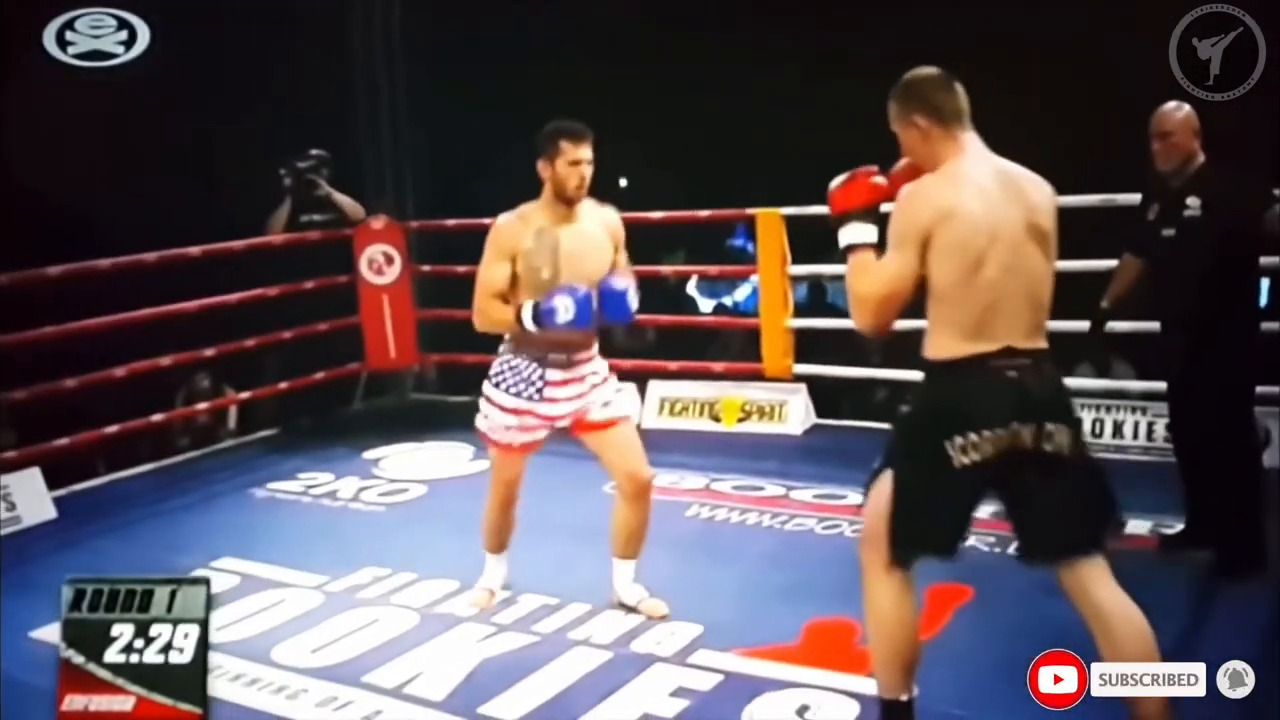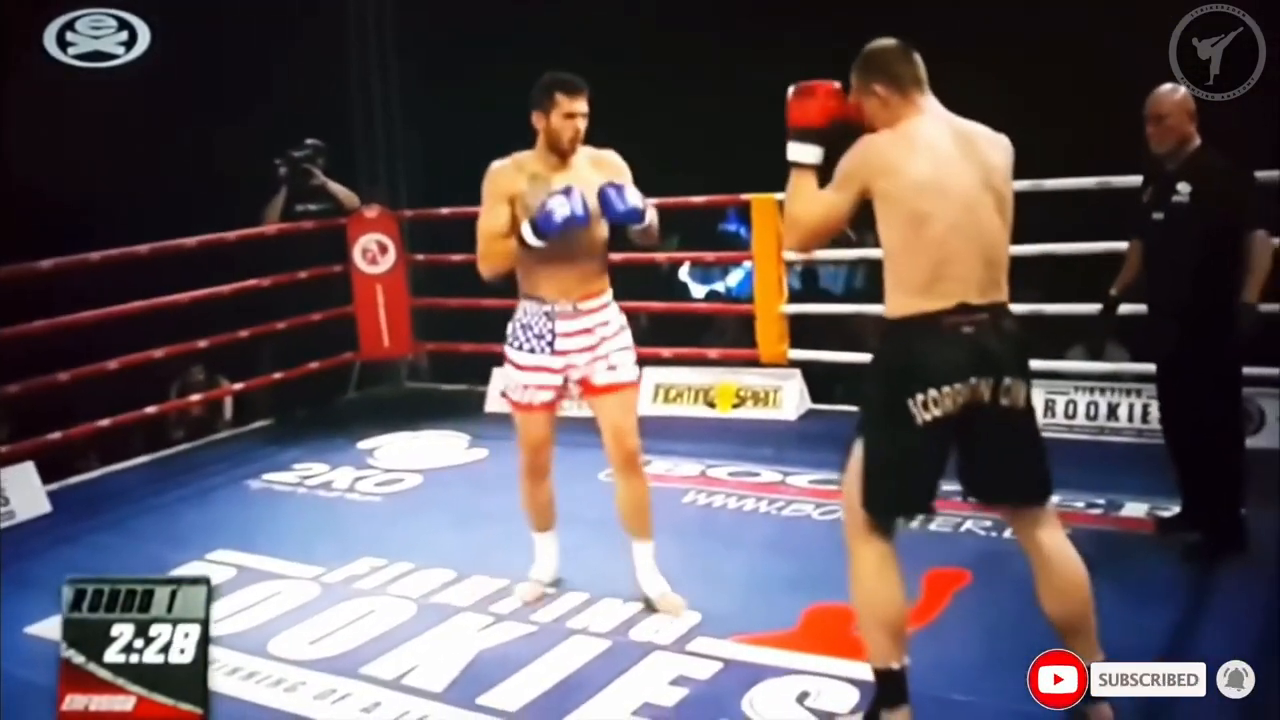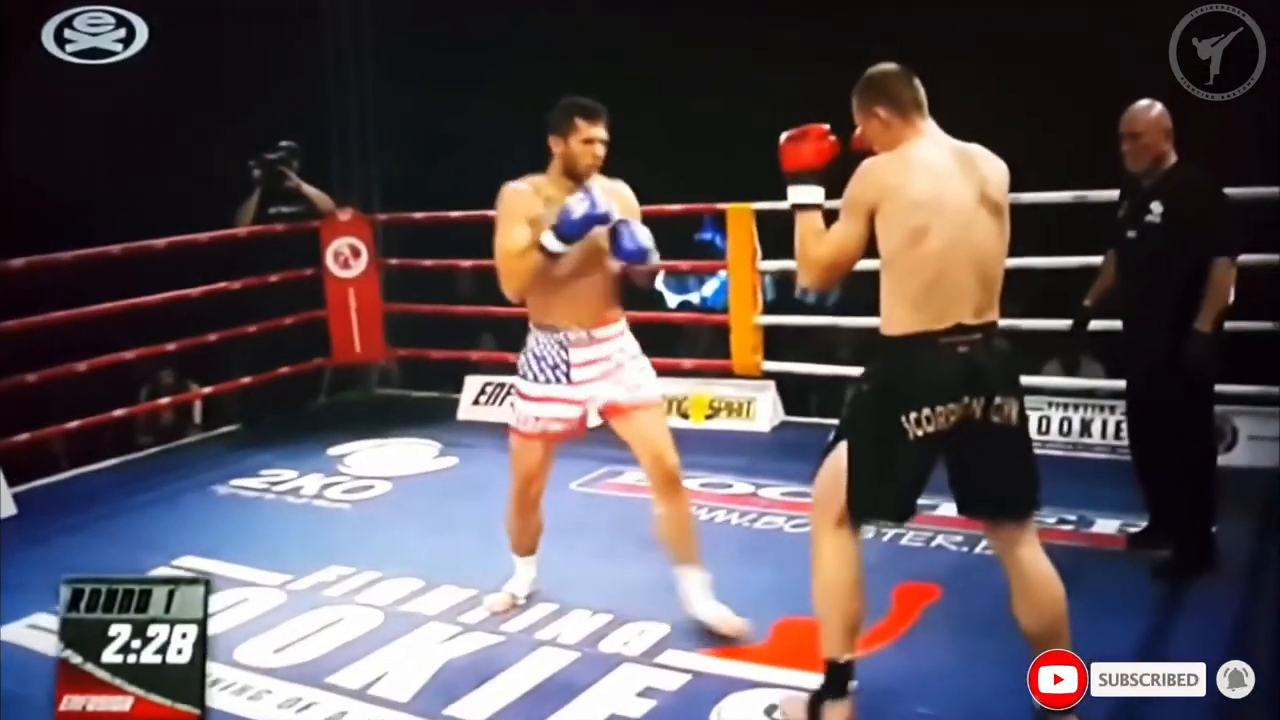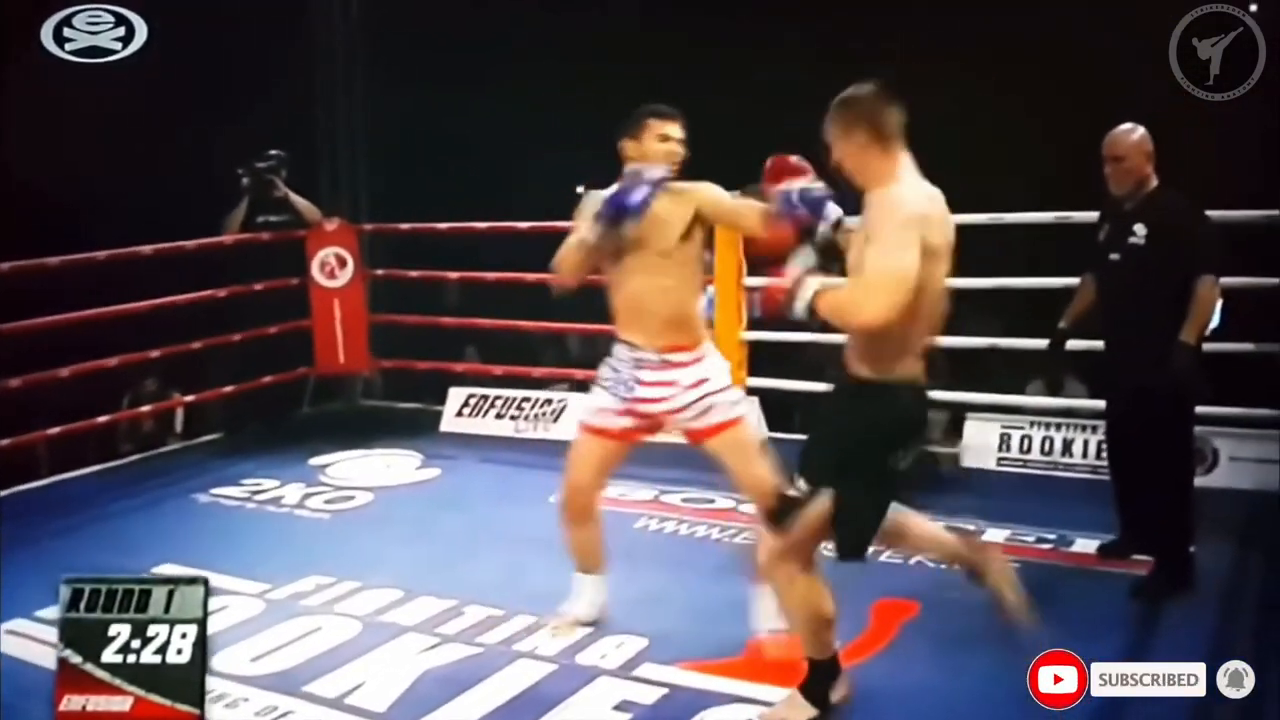
dt=0.3s
person 1, frame 1
left shoulder: (925, 198)
right shoulder: (1037, 190)
left elbow: (873, 314)
left wrist: (855, 227)
left hip: (959, 397)
right hip: (1036, 389)
left knee: (883, 550)
right knee: (1089, 575)
person 1, frame 2
left shoulder: (875, 152)
right shoulder: (996, 146)
left elbow: (800, 233)
left wrist: (803, 143)
left hip: (919, 352)
right hip: (995, 342)
left knee: (868, 526)
right knee: (1038, 524)
person 1, frame 3
left shoulder: (878, 175)
right shoulder: (992, 168)
left elbow: (818, 276)
left wrist: (803, 185)
left hip: (913, 369)
right hip: (987, 362)
left knee: (834, 513)
right knee: (1017, 538)
person 1, frame 4
left shoulder: (894, 207)
right shoulder: (925, 201)
left elbow: (873, 310)
left wrist: (805, 289)
left hip: (874, 406)
right hip: (888, 397)
left knee: (785, 546)
right knee: (863, 516)
right ankle: (974, 558)
person 2, frame 1
left shoulder: (607, 222)
right shoulder: (510, 231)
left elbow: (621, 281)
right elbow: (483, 315)
left wrist: (624, 298)
right wrist: (537, 315)
left hip: (586, 371)
right hip: (523, 373)
left knee: (637, 481)
right knee: (504, 491)
left ankle: (625, 584)
right ankle: (494, 573)
person 2, frame 2
left shoulder: (608, 164)
right shoulder: (506, 175)
left elbow: (650, 234)
right elbow: (487, 263)
left wrist: (638, 212)
right wrist: (537, 228)
left hip: (600, 320)
right hip: (537, 326)
left knee: (626, 451)
right knee: (535, 458)
left ankle: (648, 573)
right ankle: (546, 561)
person 2, frame 3
left shoulder: (618, 196)
right shoulder: (519, 197)
left elbow: (638, 278)
right elbow: (512, 284)
left wrist: (640, 256)
right wrist: (559, 234)
left hip: (612, 347)
right hip: (549, 353)
left knee: (666, 469)
right knee: (526, 484)
left ankle: (697, 594)
right ankle: (521, 581)
person 2, frame 4
left shoulder: (697, 198)
right shoulder: (601, 204)
left elbow: (769, 230)
right elbow: (564, 277)
left wrist: (797, 209)
right wrist: (603, 219)
left hip: (692, 369)
right hip: (628, 368)
left knee: (765, 490)
right knee: (576, 493)
left ankle: (789, 606)
right ankle: (587, 596)
person 3, frame 1
left shoulder: (1228, 188)
right shoulder: (1156, 196)
left elbow: (1268, 216)
right elbow: (1137, 255)
right wrist: (1107, 303)
left hip: (1227, 337)
right hip: (1180, 337)
left knee: (1230, 437)
right knee: (1189, 435)
left ankle: (1243, 542)
right ankle: (1204, 525)
person 3, frame 2
left shoulder: (1222, 174)
right shoulder: (1155, 178)
left elbow: (1257, 235)
left wrist: (1249, 298)
right wrist: (1116, 291)
left hip: (1213, 324)
right hip: (1168, 321)
left knee: (1216, 423)
right knee: (1178, 419)
left ankle: (1225, 527)
right ankle: (1197, 507)
person 3, frame 3
left shoulder: (1197, 192)
right shoulder: (1132, 192)
left elbow: (1223, 262)
left wrist: (1203, 329)
right wrist: (1090, 302)
left hip: (1183, 341)
right hip: (1142, 337)
left knee: (1187, 440)
right knee: (1145, 432)
left ankle: (1195, 544)
right ankle: (1165, 522)
person 3, frame 4
left shoulder: (1179, 213)
right shoulder: (1112, 215)
left elbow: (1206, 281)
left wrist: (1187, 343)
right wrist: (1066, 323)
left hip: (1165, 359)
right hip: (1122, 356)
left knee: (1166, 458)
right knee: (1124, 449)
left ankle: (1174, 562)
right ankle: (1137, 530)
